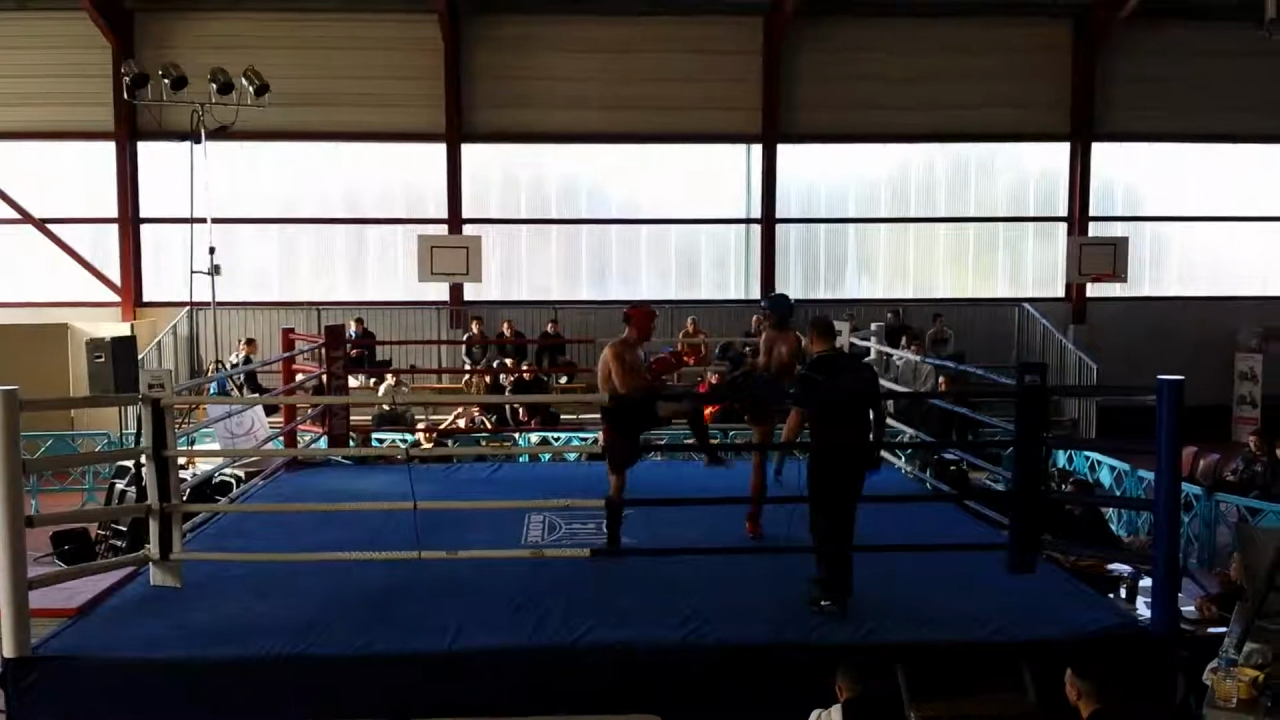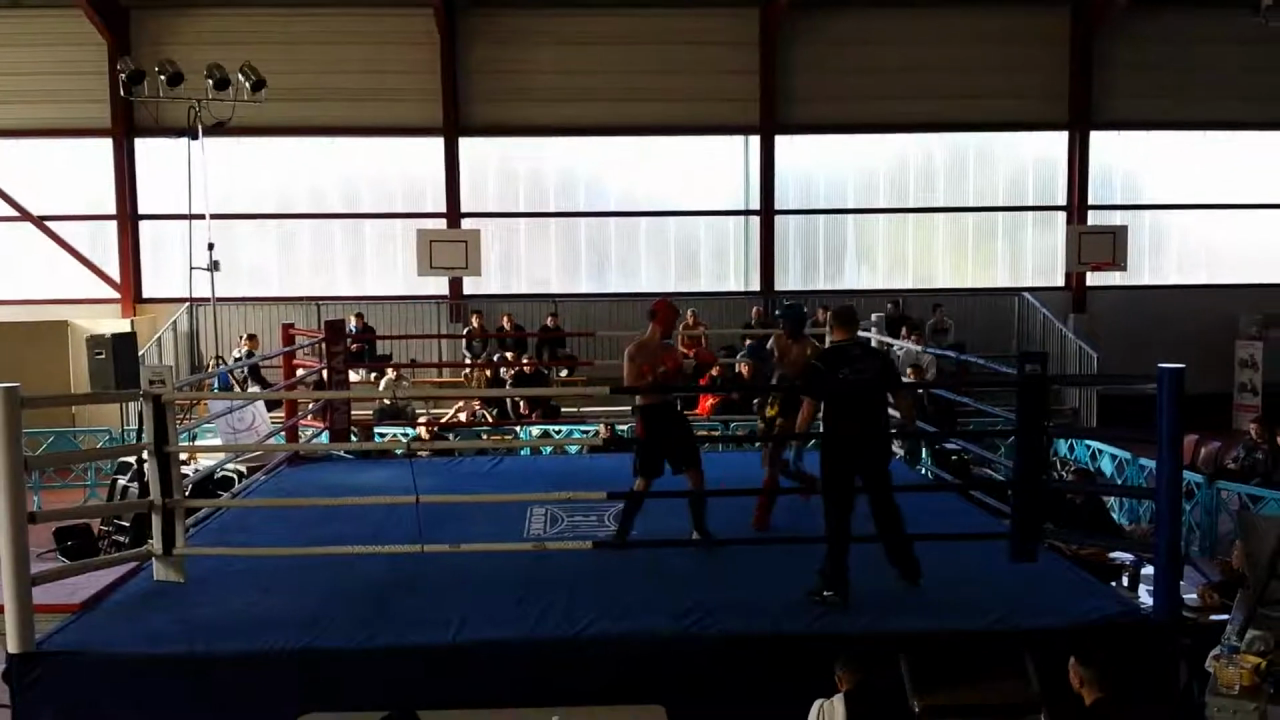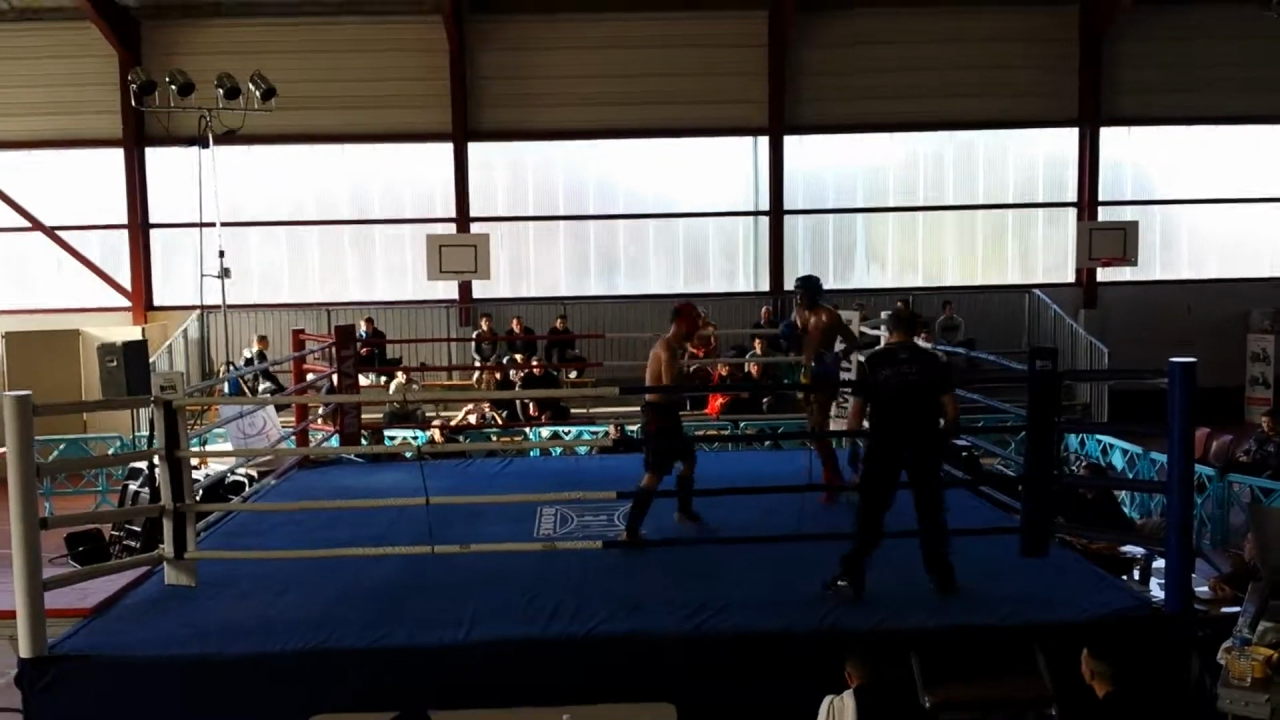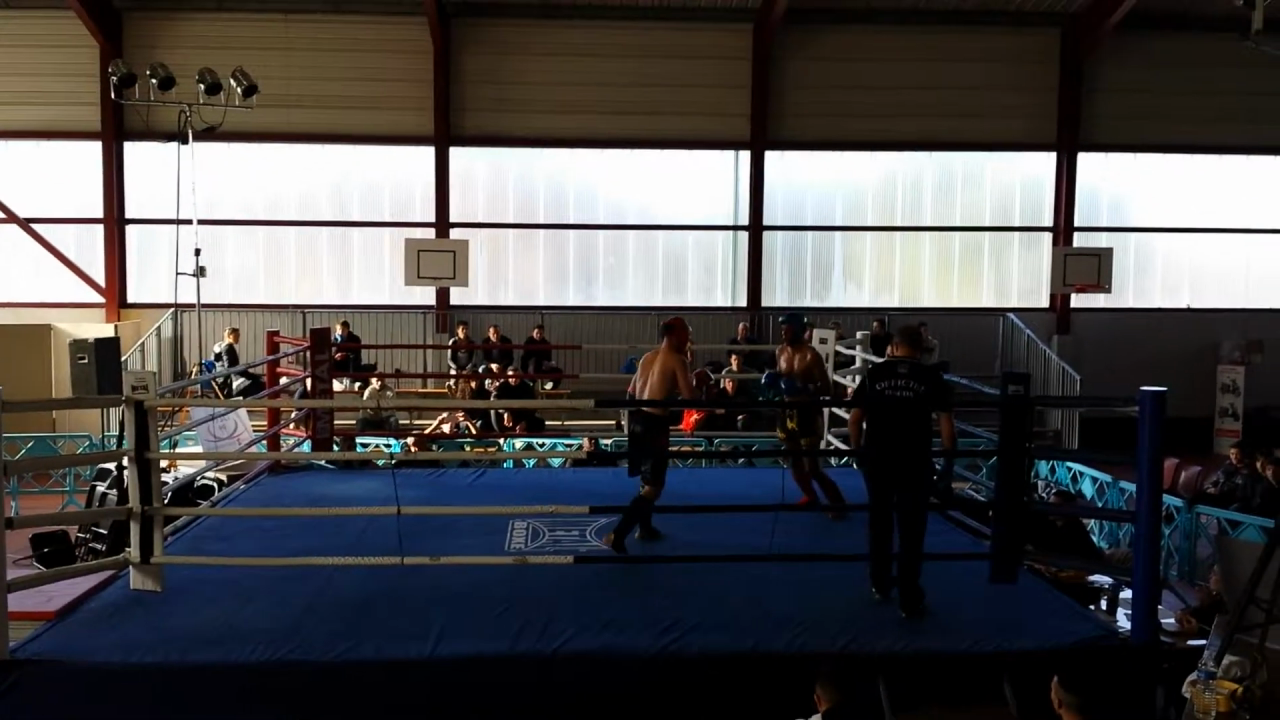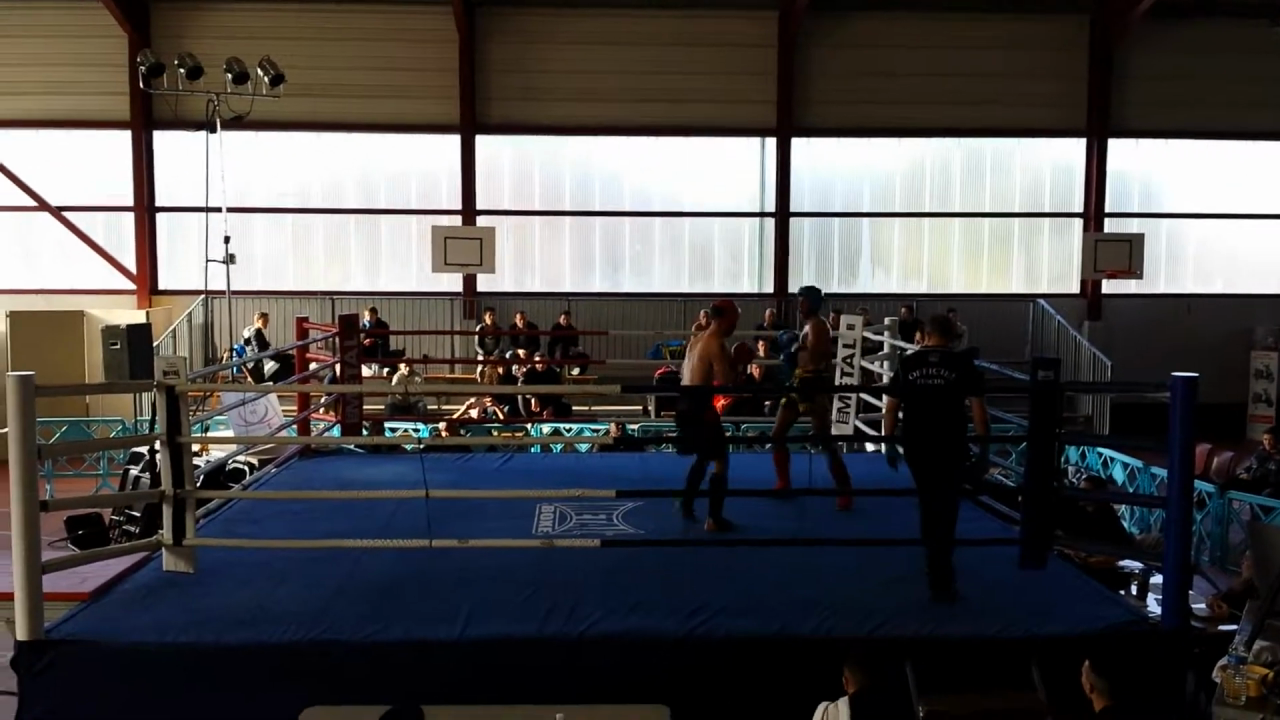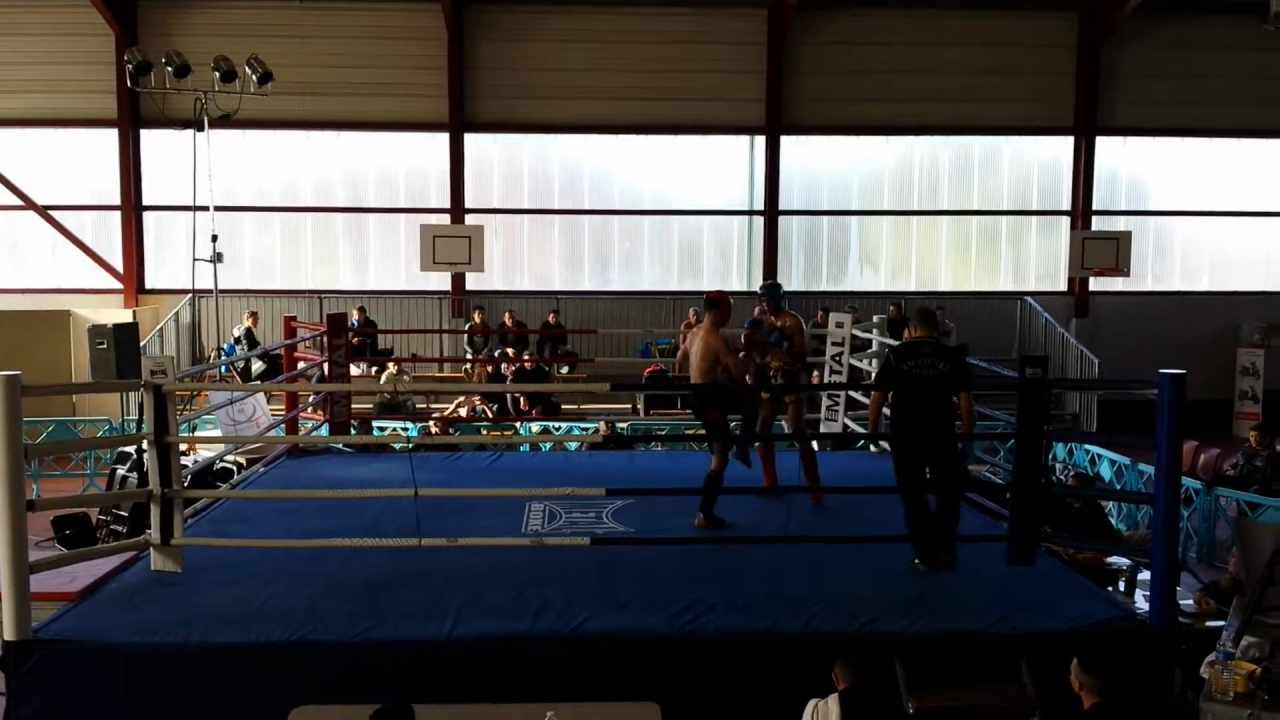
dt=0.3s
person 1, frame 1
left shoulder: (812, 371)
right shoulder: (862, 368)
left elbow: (796, 420)
right elbow: (879, 413)
right wrist: (874, 448)
left hip: (828, 454)
right hip: (858, 452)
left knee: (824, 522)
right knee: (843, 517)
left ankle: (832, 595)
right ankle: (839, 581)
person 1, frame 2
left shoulder: (823, 361)
right shoulder: (880, 358)
left elbow: (809, 411)
right elbow: (903, 402)
left wrist: (798, 447)
left hip: (839, 445)
right hip: (877, 443)
left knee: (838, 514)
right knee: (885, 506)
left ankle: (834, 585)
right ankle: (910, 569)
person 1, frame 3
left shoulder: (873, 362)
right shoulder: (932, 362)
left elbow: (857, 409)
right elbow: (951, 410)
left wrist: (852, 446)
right wrist: (945, 435)
left hip: (883, 446)
right hip: (925, 445)
left knee: (871, 512)
right knee: (931, 512)
left ankle: (851, 577)
right ankle: (942, 577)
person 1, frame 4
left shoulder: (874, 374)
right shoulder: (932, 378)
left elbow: (855, 419)
right elbow: (946, 426)
left wrist: (857, 451)
right wrist: (948, 461)
left hip: (877, 459)
right hip: (916, 462)
left knee: (880, 523)
right knee: (912, 530)
left ankle: (881, 584)
right ankle: (910, 600)
person 1, frame 5
left shoulder: (907, 364)
right shoulder: (964, 365)
left elbow: (891, 408)
right elbow: (978, 409)
left wrist: (889, 444)
right wrist: (984, 447)
left hip: (916, 446)
right hip: (951, 447)
left knee: (929, 501)
right knee: (946, 511)
left ankle: (935, 562)
right ankle: (940, 582)
person 1, frame 6
left shoulder: (897, 354)
right shoulder: (953, 357)
left elbow: (878, 397)
right elbow: (965, 404)
left wrist: (872, 431)
left hip: (904, 437)
right hip: (942, 437)
left knee: (913, 497)
right knee: (949, 492)
left ankle: (924, 556)
right ankle: (943, 548)
person 2, frame 1
left shoulder: (636, 349)
right shoulder: (615, 350)
right elbow: (625, 387)
left wrist: (656, 369)
right wrist: (653, 375)
left hip: (639, 408)
right hip: (616, 414)
left knee: (691, 403)
right knee: (618, 480)
left ankle: (709, 454)
person 2, frame 2
left shoulder: (670, 349)
right shoulder: (635, 350)
left elbow: (682, 380)
right elbow: (630, 388)
left wrist: (701, 368)
right wrist: (660, 378)
left hip: (671, 413)
right hip: (648, 416)
left knee: (696, 475)
right knee: (645, 481)
person 2, frame 3
left shoulder: (668, 345)
right shoulder: (668, 347)
left elbow: (652, 378)
right elbow: (670, 385)
left hip: (664, 411)
right hip: (659, 414)
left knee: (689, 459)
right knee: (655, 475)
left ankle: (684, 509)
person 2, frame 4
left shoulder: (647, 358)
right shoulder: (677, 359)
left elbow: (632, 392)
right elbow: (690, 397)
right wrist: (696, 384)
left hip: (637, 419)
right hip: (655, 424)
left knee: (650, 478)
right knee: (653, 486)
left ankle: (645, 527)
person 2, frame 5
left shoulder: (697, 339)
right shoulder: (717, 344)
right elbow: (724, 381)
right wrist: (736, 369)
left hip: (685, 400)
right hip: (699, 402)
left knee: (704, 456)
right knee: (720, 461)
left ankle: (687, 502)
person 2, frame 6
left shoulder: (695, 332)
right shoulder: (716, 338)
left elbow: (680, 359)
right elbow: (740, 371)
right wrist: (737, 360)
left hip: (702, 393)
right hip: (709, 397)
right knee: (720, 457)
left ankle: (742, 448)
person 3, frame 1
left shoulder: (793, 342)
right shoulder: (768, 331)
left elbow: (772, 375)
left hip: (769, 398)
right hip: (752, 388)
left knee: (759, 459)
left ankle: (753, 518)
person 3, frame 2
left shoulder: (811, 349)
right shoulder: (777, 340)
left hip: (791, 406)
right hip: (773, 399)
left knee: (773, 459)
right knee: (769, 456)
left ankle: (763, 513)
person 3, frame 3
left shoulder: (829, 317)
right shoulder: (799, 313)
left elbow: (852, 342)
left wrist: (835, 359)
left hip: (825, 378)
right hip: (808, 375)
left knee: (818, 432)
right knee: (814, 432)
left ankle: (834, 481)
right ankle: (834, 479)
person 3, frame 4
left shoulder: (812, 356)
right shoulder: (781, 351)
left elbow: (826, 388)
left wrist: (806, 390)
right wrist: (773, 382)
left hip: (808, 414)
right hip: (788, 411)
left knee: (812, 468)
right knee: (793, 459)
left ankle: (839, 505)
right ankle: (809, 495)
person 3, frame 5
left shoulder: (817, 325)
right shoulder: (810, 325)
left elbow: (817, 356)
left wrist: (791, 348)
right wrist: (793, 357)
left hip: (814, 387)
right hip: (799, 385)
left knee: (825, 442)
right knee: (777, 436)
left ankle: (845, 492)
right ankle: (783, 483)
person 3, frame 6
left shoulder: (793, 321)
right shoulder: (767, 322)
left elbow: (803, 352)
right elbow: (764, 350)
left wrist: (781, 342)
left hip: (791, 379)
right hip: (772, 378)
left knee: (799, 432)
right knee: (762, 432)
left ankle: (814, 485)
right ankle: (770, 481)
